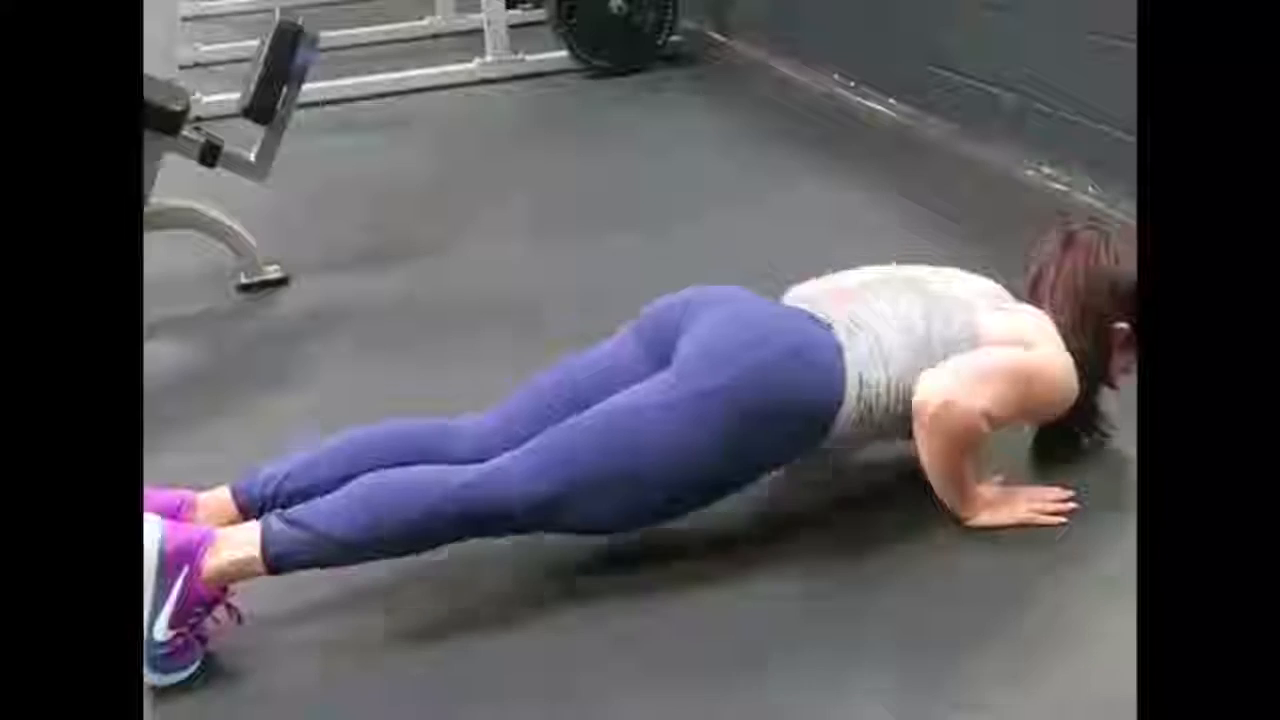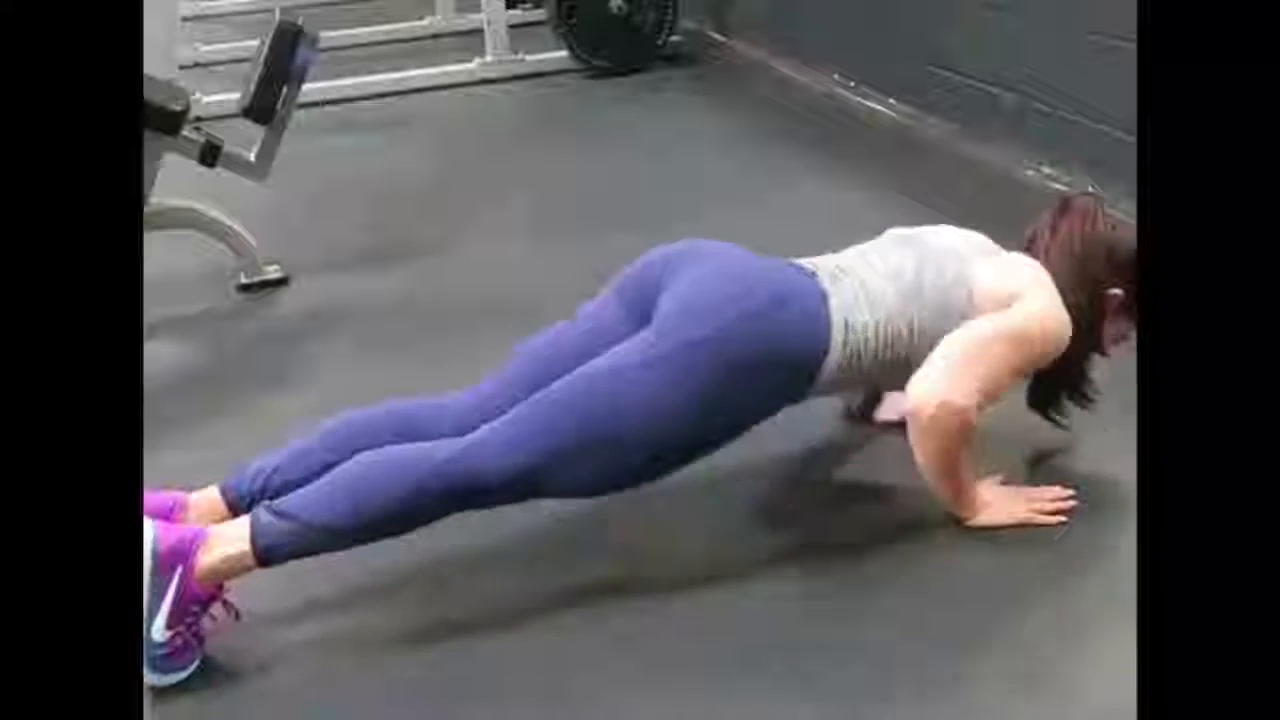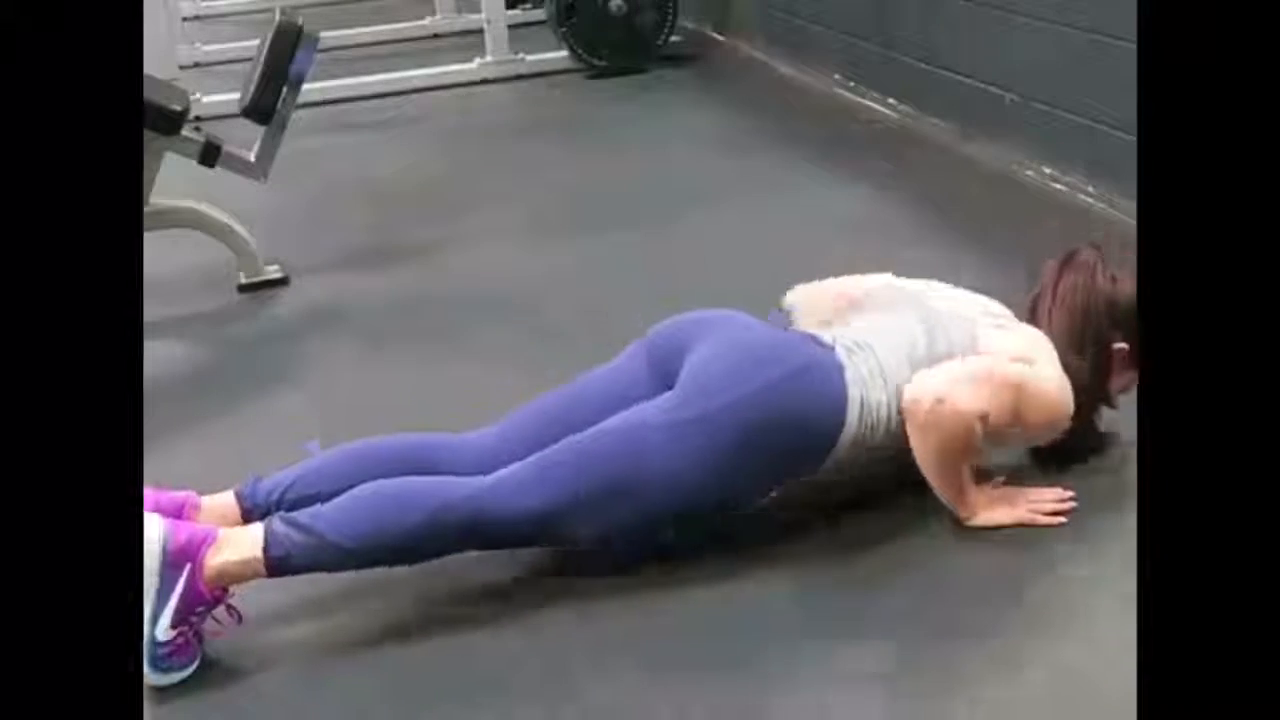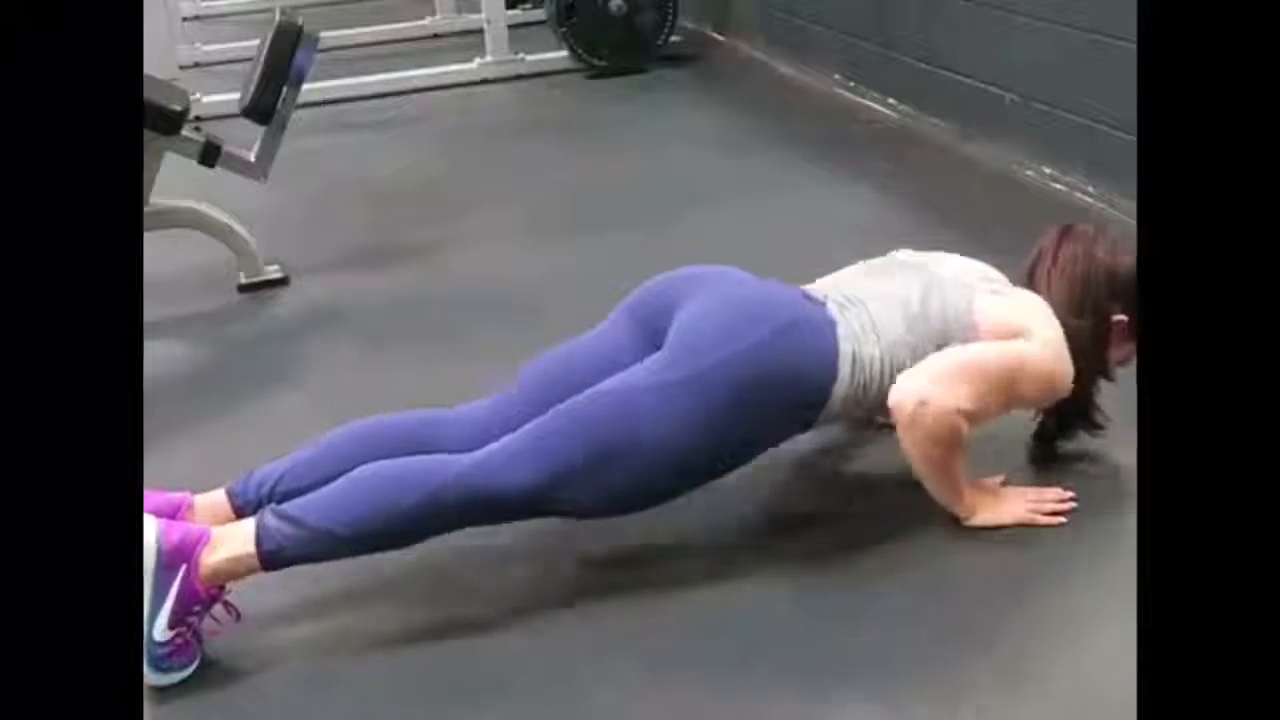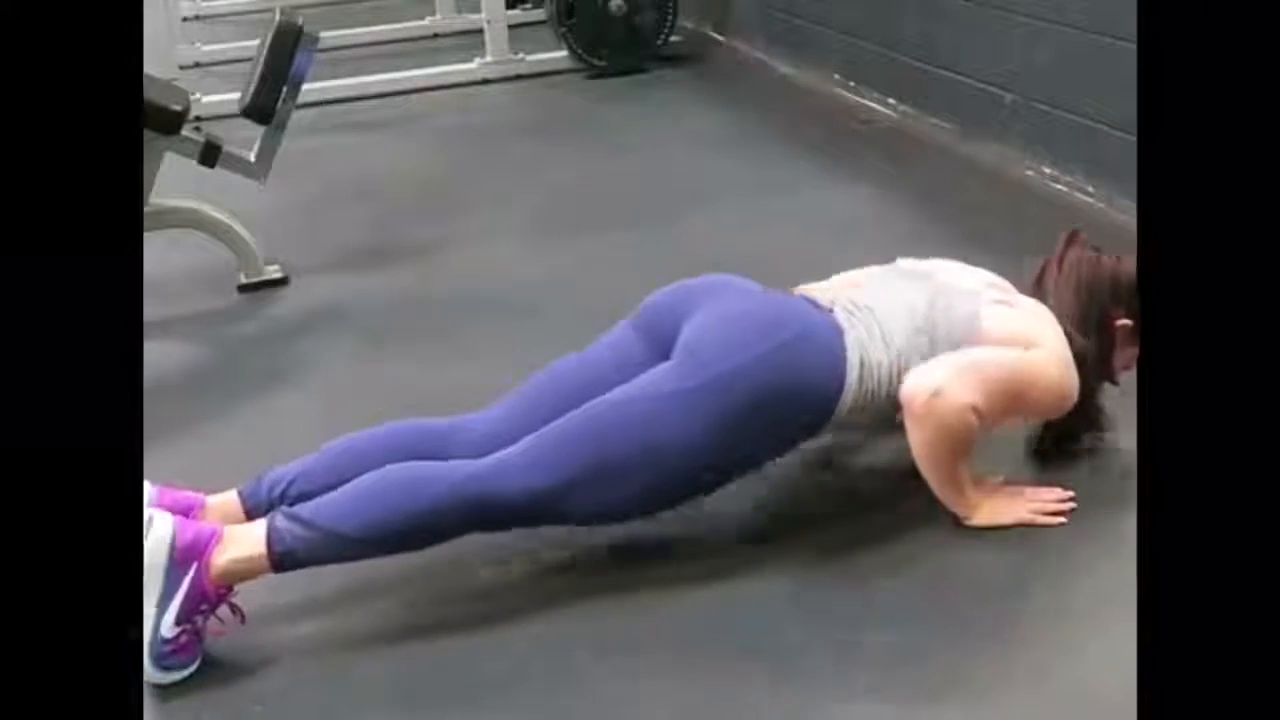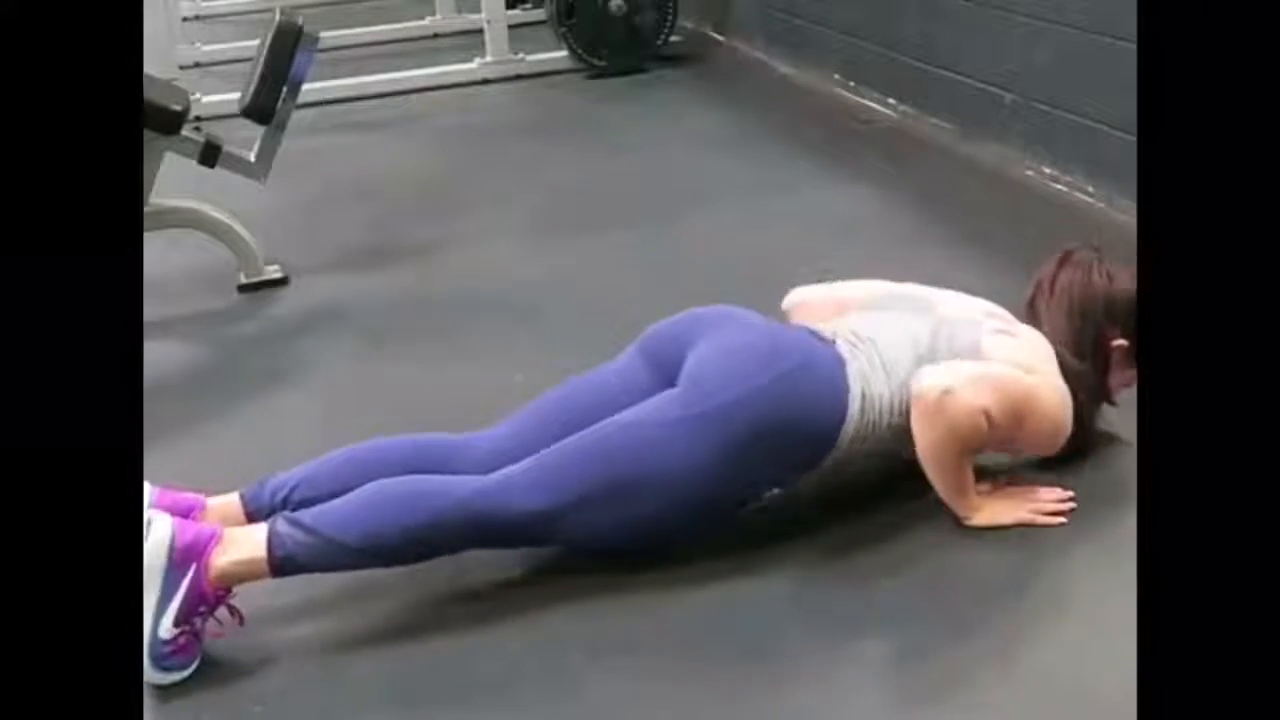
dt=0.3s
person 1, frame 1
left shoulder: (963, 284)
right shoulder: (1055, 365)
right elbow: (945, 403)
right wrist: (969, 503)
left hip: (712, 313)
right hip: (766, 384)
left knee: (469, 444)
right knee: (502, 494)
left ankle: (191, 511)
right ankle: (204, 559)
person 1, frame 2
left shoulder: (965, 248)
right shoulder: (1046, 316)
right elbow: (939, 404)
left wrist: (869, 378)
right wrist: (966, 501)
left hip: (701, 272)
right hip: (748, 336)
left knee: (458, 424)
right knee: (491, 466)
left ankle: (183, 508)
right ankle: (195, 555)
person 1, frame 3
left shoulder: (961, 298)
right shoulder: (1051, 386)
left elbow: (804, 298)
right elbow: (937, 403)
right wrist: (968, 504)
left hip: (713, 334)
right hip: (768, 405)
left knee: (470, 457)
right knee: (501, 506)
left ankle: (192, 510)
right ankle: (208, 557)
person 1, frame 4
left shoulder: (970, 275)
right shoulder: (1049, 359)
right elbow: (924, 402)
right wrist: (964, 503)
left hip: (705, 294)
right hip: (763, 363)
left knee: (465, 431)
right knee: (498, 481)
left ankle: (191, 508)
right ankle: (202, 556)
person 1, frame 5
left shoulder: (977, 284)
right shoulder: (1054, 366)
right elbow: (934, 396)
right wrist: (964, 501)
left hip: (713, 305)
right hip: (772, 369)
left knee: (473, 441)
right knee: (505, 486)
left ankle: (199, 509)
right ankle: (212, 558)
person 1, frame 6
left shoulder: (970, 304)
right shoulder: (1050, 399)
left elbow: (802, 300)
right elbow: (941, 396)
right wrist: (966, 504)
left hip: (717, 332)
right hip: (769, 402)
left knee: (475, 456)
right knee: (508, 505)
left ankle: (199, 511)
right ankle: (209, 558)
